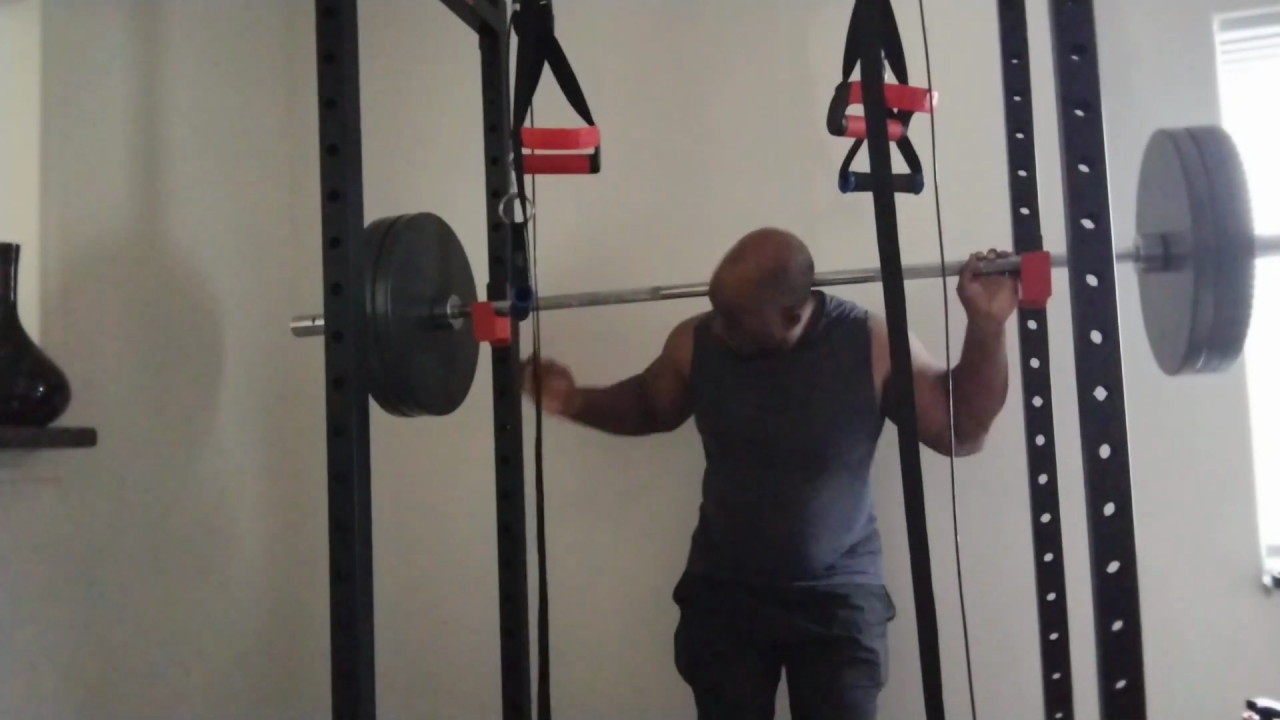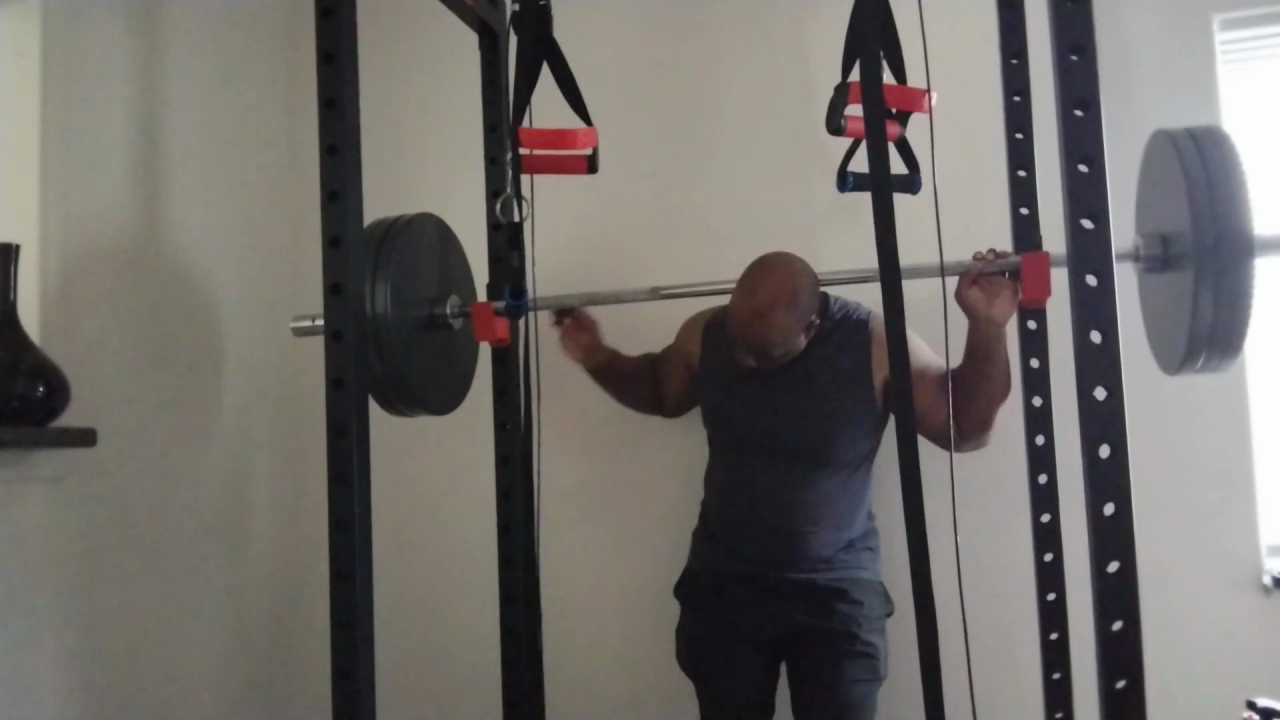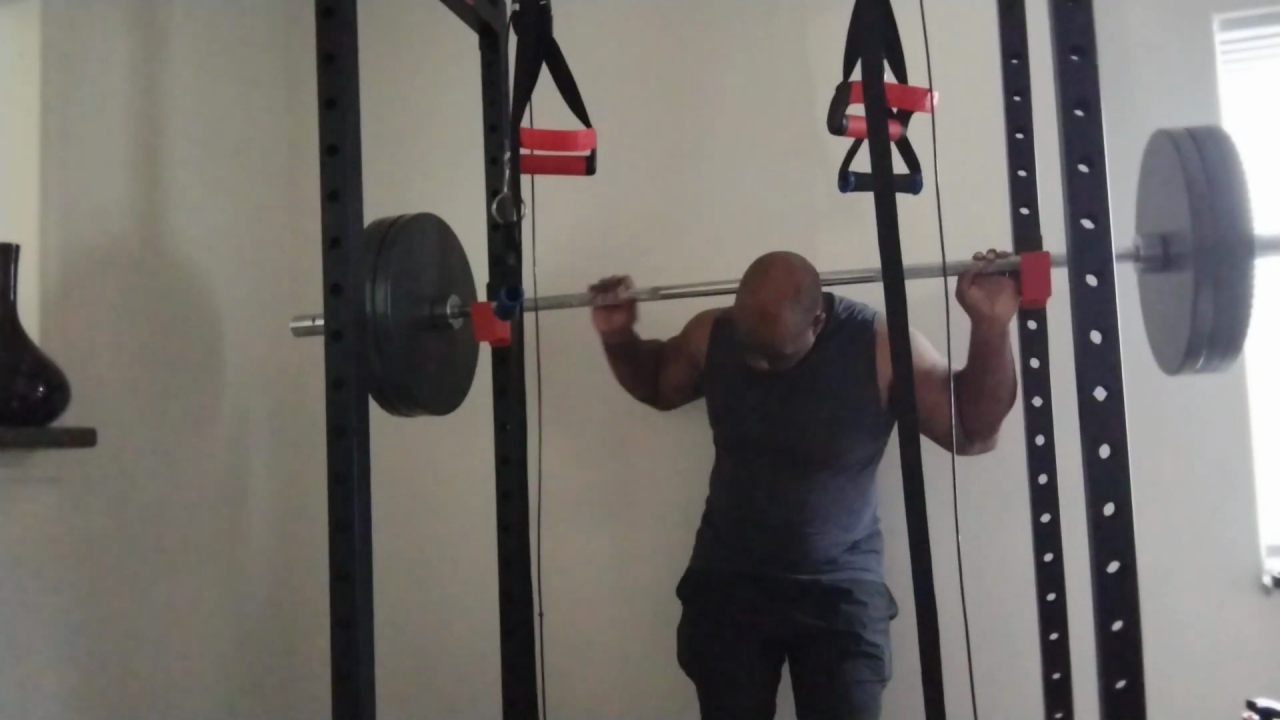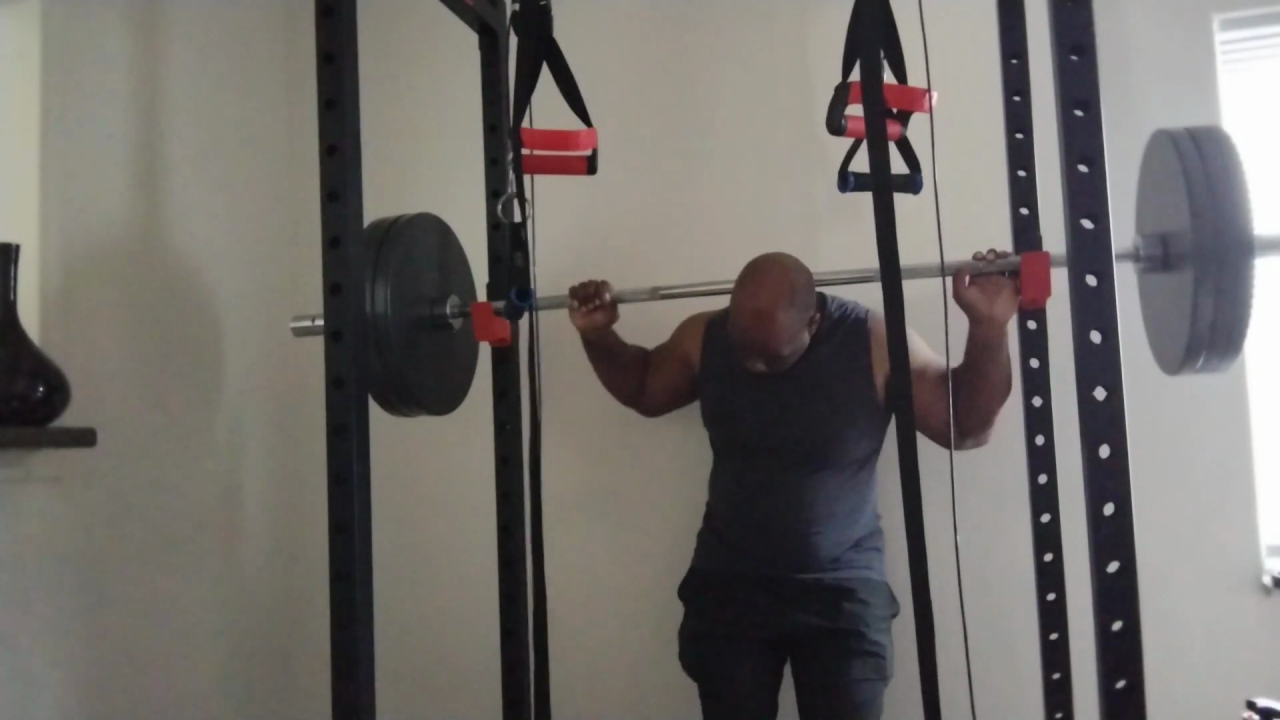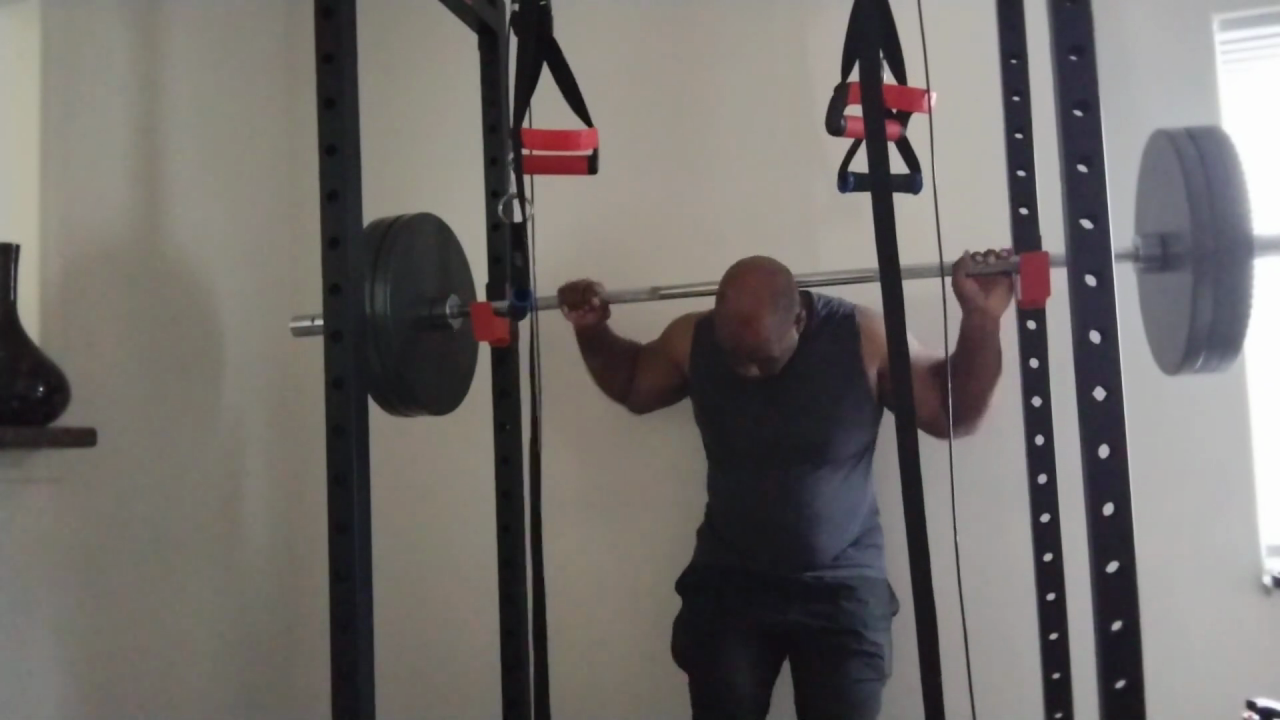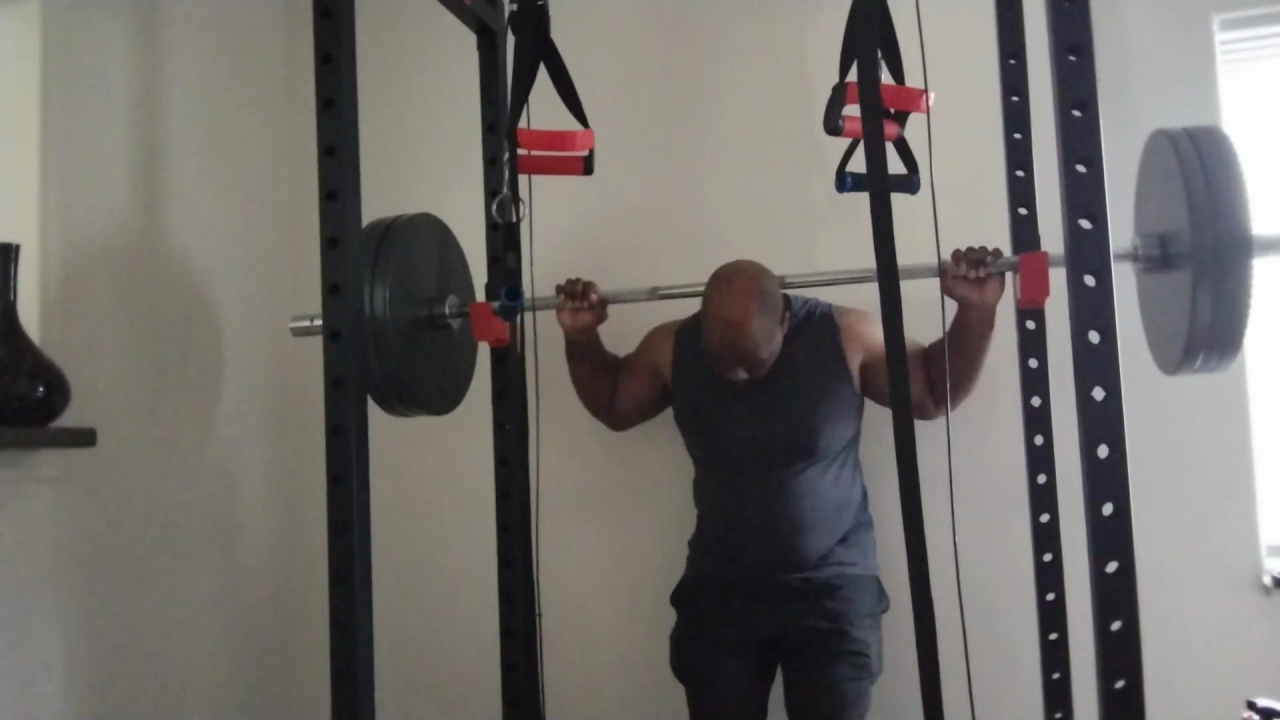
dt=0.3s
person 1, frame 1
left shoulder: (873, 346)
right shoulder: (696, 343)
left elbow: (960, 431)
right elbow: (650, 405)
left wrist: (987, 325)
right wrist: (575, 401)
left hip: (837, 597)
right hip: (723, 591)
person 1, frame 2
left shoulder: (874, 345)
right shoulder: (705, 336)
left elbow: (966, 426)
right elbow: (661, 391)
left wrist: (987, 326)
right wrist: (599, 360)
left hip: (835, 590)
right hip: (723, 585)
person 1, frame 3
left shoulder: (881, 348)
right shoulder: (711, 335)
left elbow: (973, 430)
right elbow: (659, 385)
left wrist: (991, 327)
right wrist: (619, 338)
left hip: (840, 591)
right hip: (727, 584)
person 1, frame 4
left shoulder: (875, 344)
right shoulder: (704, 339)
left elbow: (966, 426)
right elbow: (644, 390)
left wrist: (988, 326)
right wrist: (597, 336)
left hip: (841, 589)
right hip: (729, 586)
person 1, frame 5
left shoulder: (865, 339)
right shoulder: (693, 340)
left elbow: (955, 414)
right elbow: (633, 386)
left wrist: (982, 319)
right wrist: (592, 329)
left hip: (840, 586)
right hip: (728, 580)
person 1, frame 6
left shoulder: (844, 336)
right shoulder: (674, 347)
left elbow: (934, 393)
right elbow: (613, 405)
left wrist: (976, 311)
right wrist: (581, 337)
left hip: (830, 585)
right hip: (720, 588)
